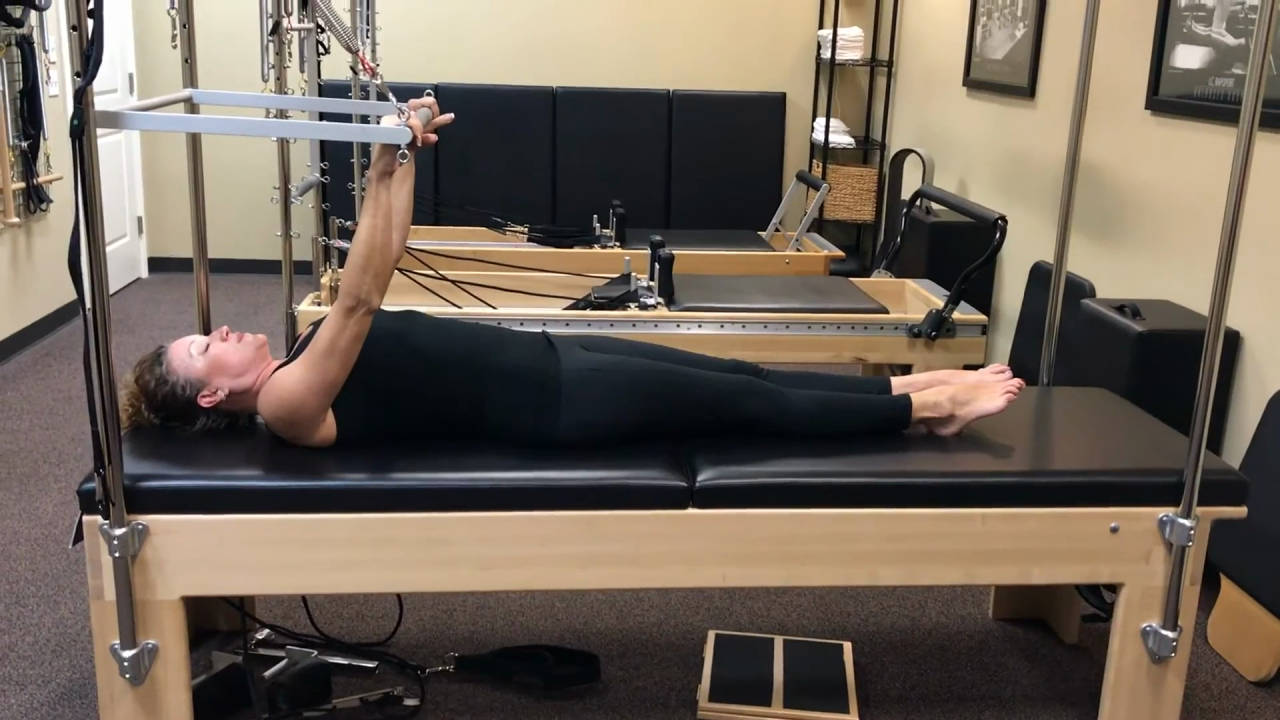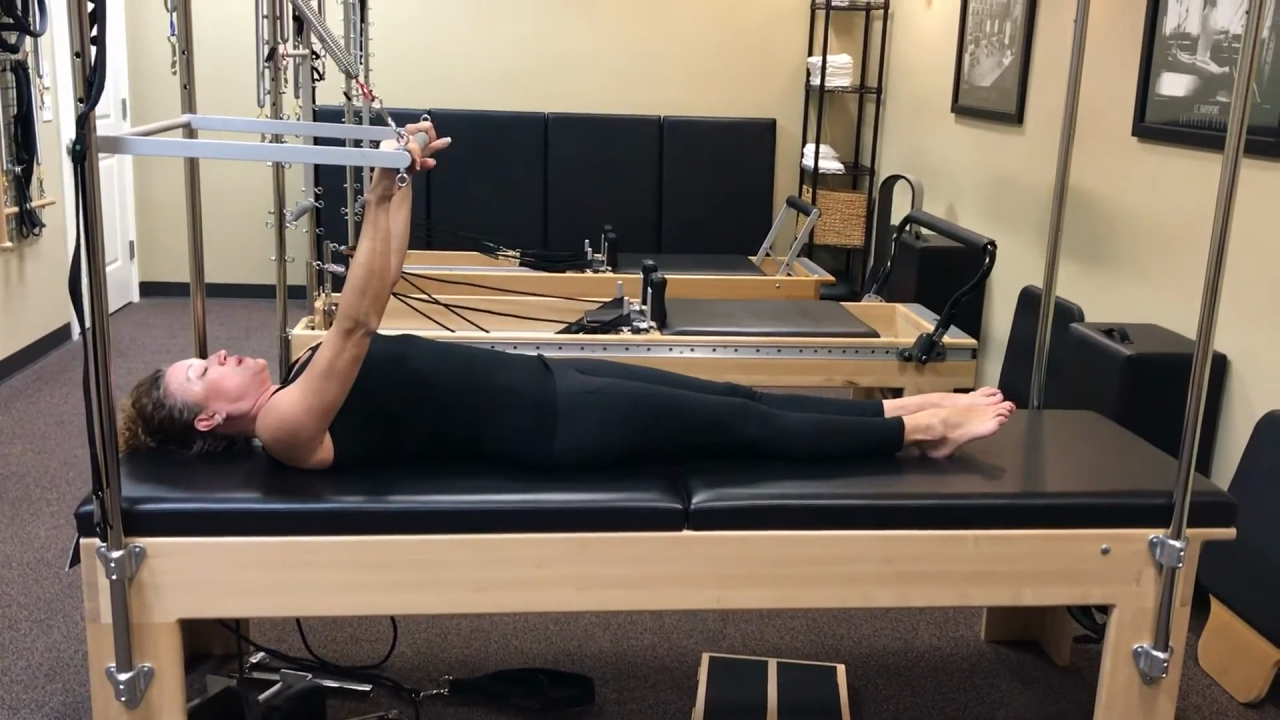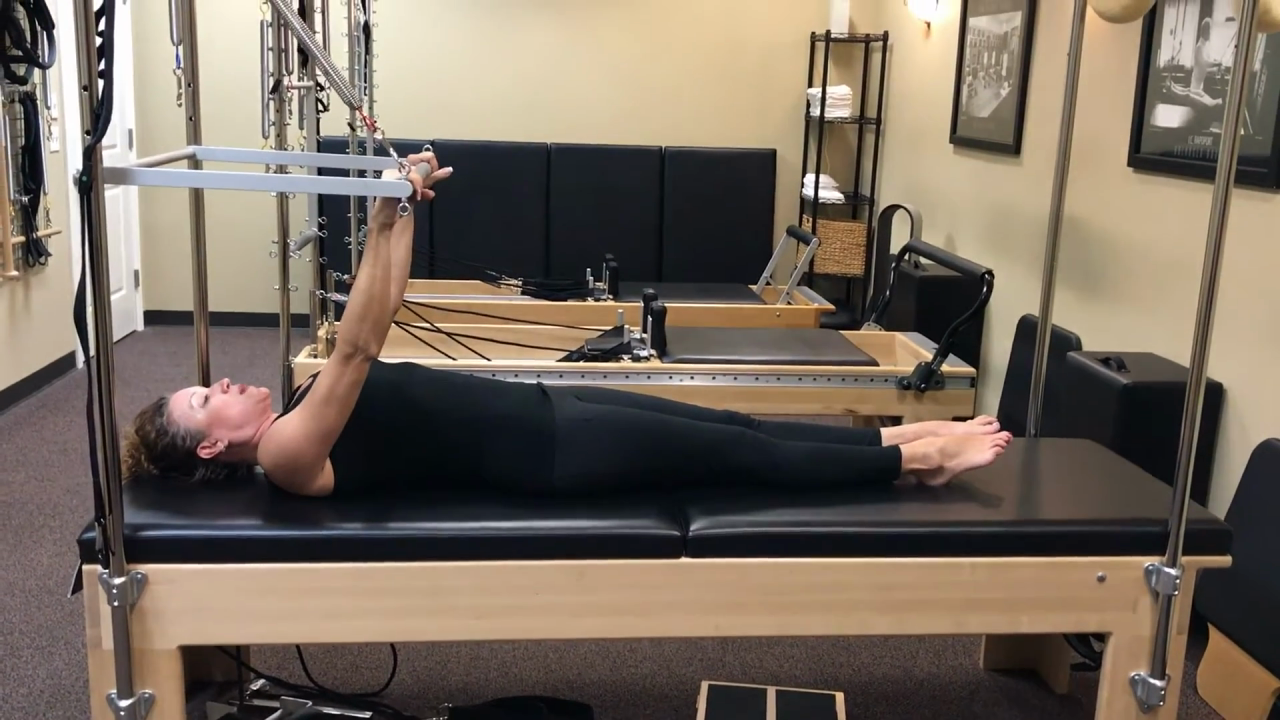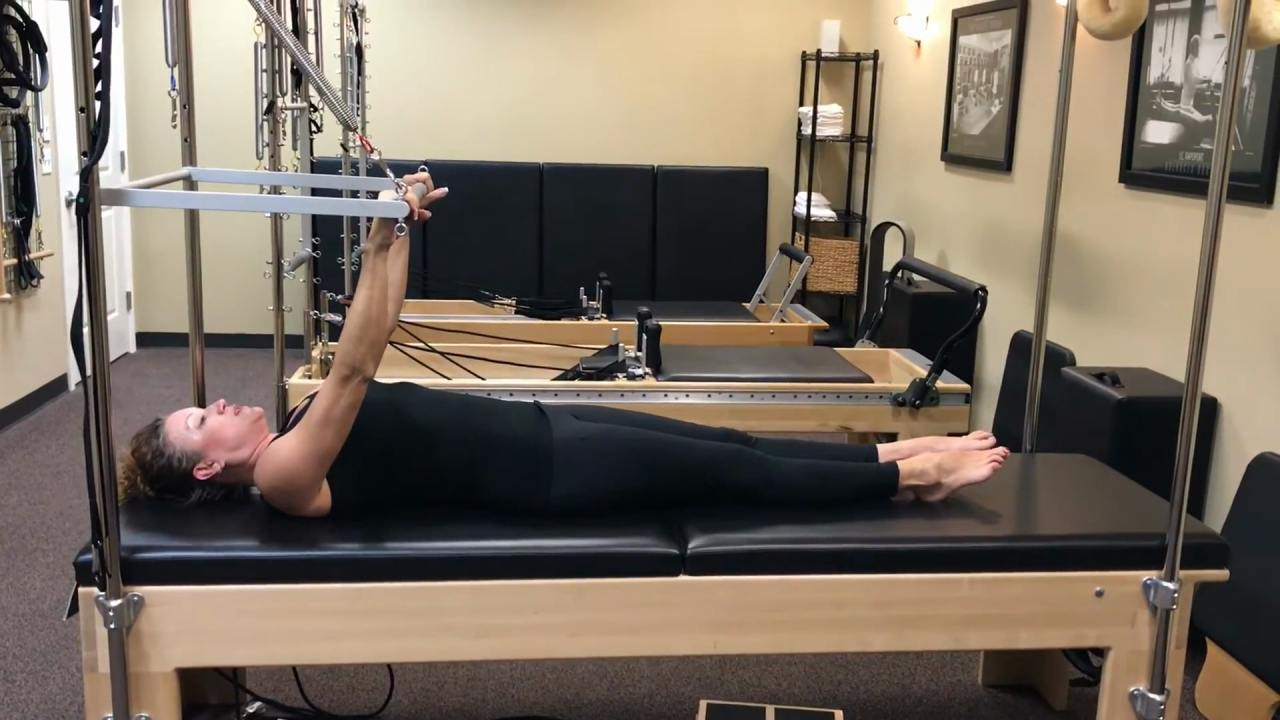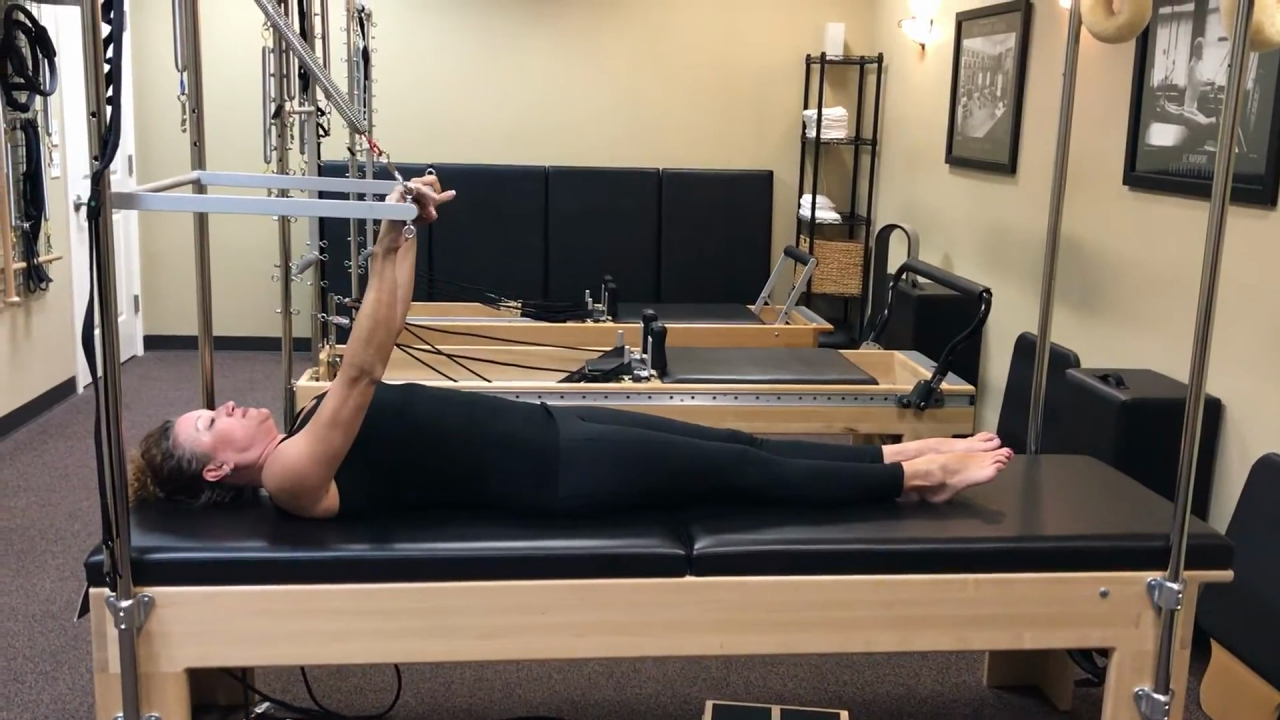
dt=1s
person 1, frame 1
left shoulder: (299, 366)
right shoulder: (289, 405)
left elbow: (379, 266)
right elbow: (360, 296)
left wrist: (401, 157)
right wrist: (381, 170)
left hip: (543, 357)
right hip: (546, 404)
left knee: (736, 375)
right knee: (744, 403)
left ankle: (911, 387)
right ankle: (924, 408)
person 1, frame 2
left shoulder: (297, 386)
right shoulder: (286, 428)
left elbow: (378, 287)
right elbow: (357, 320)
left wrist: (399, 180)
right wrist: (380, 194)
left hip: (537, 382)
right hip: (541, 428)
left knee: (729, 399)
right knee: (740, 427)
left ankle: (902, 411)
right ankle: (919, 433)
person 1, frame 3
left shoulder: (297, 415)
right shoulder: (287, 455)
left elbow: (382, 313)
right elbow: (357, 347)
left wrist: (401, 211)
right wrist: (383, 221)
left hip: (537, 410)
right hip: (539, 455)
left knee: (726, 427)
right knee: (734, 455)
left ankle: (896, 439)
right ankle: (916, 462)
person 1, frame 4
left shoulder: (295, 435)
right shoulder: (284, 476)
left elbow: (376, 337)
right elbow: (354, 367)
left wrist: (396, 231)
right wrist: (378, 245)
left hip: (533, 427)
right hip: (537, 473)
left knee: (725, 444)
right knee: (731, 471)
left ankle: (892, 454)
right ankle: (911, 479)
person 1, frame 5
left shoulder: (300, 436)
right shoulder: (292, 478)
left elbow: (374, 352)
right elbow: (362, 369)
left wrist: (406, 233)
right wrist: (389, 246)
left hip: (540, 429)
right hip: (544, 476)
left knee: (729, 445)
right knee: (738, 471)
left ankle: (899, 455)
right ankle: (917, 481)
